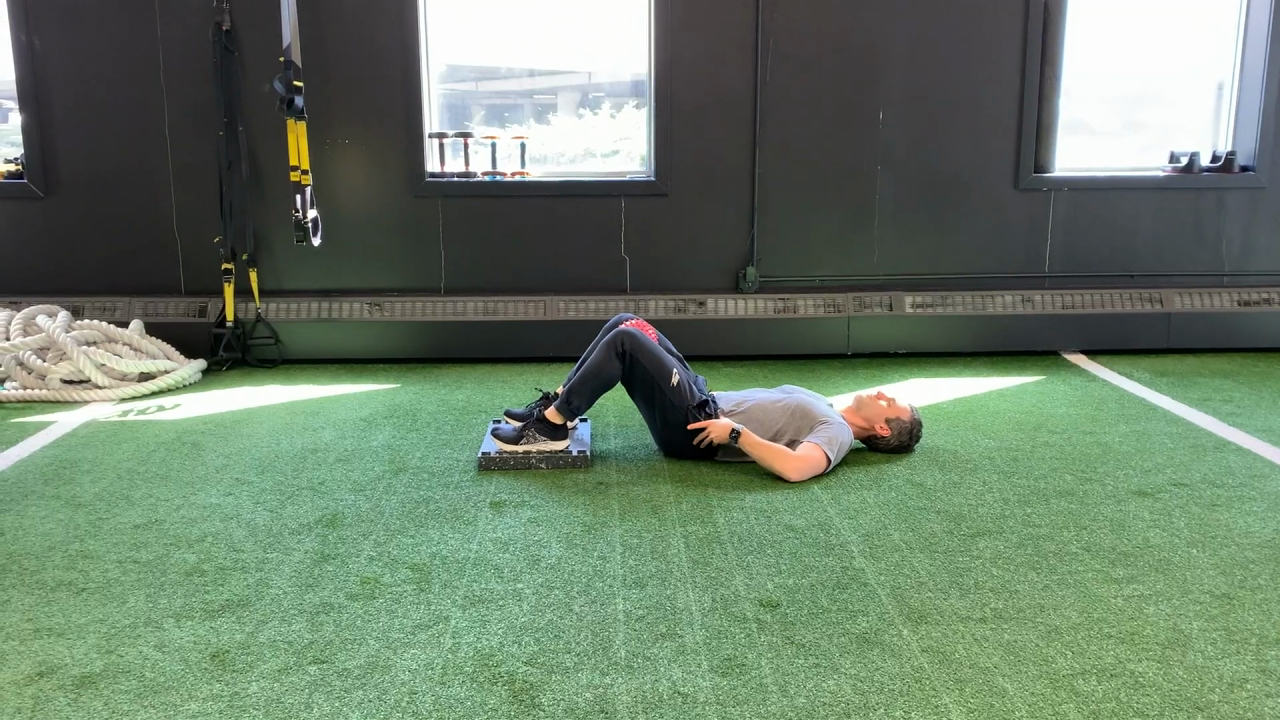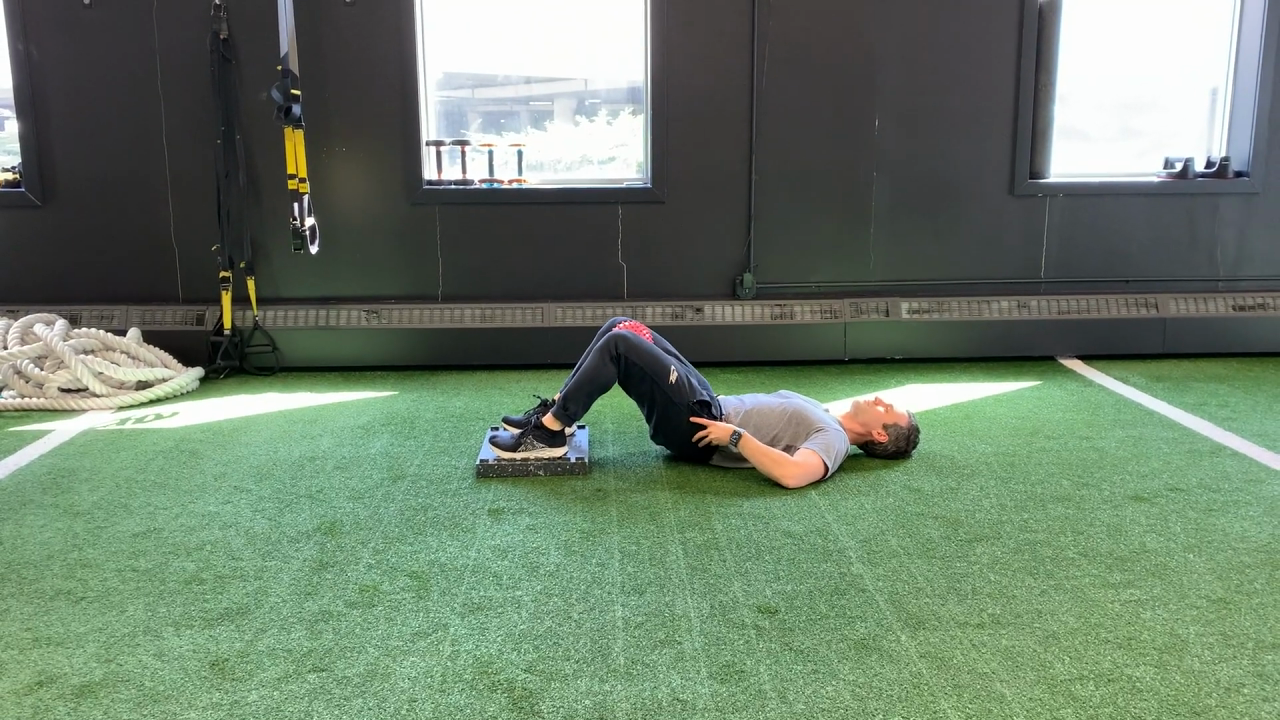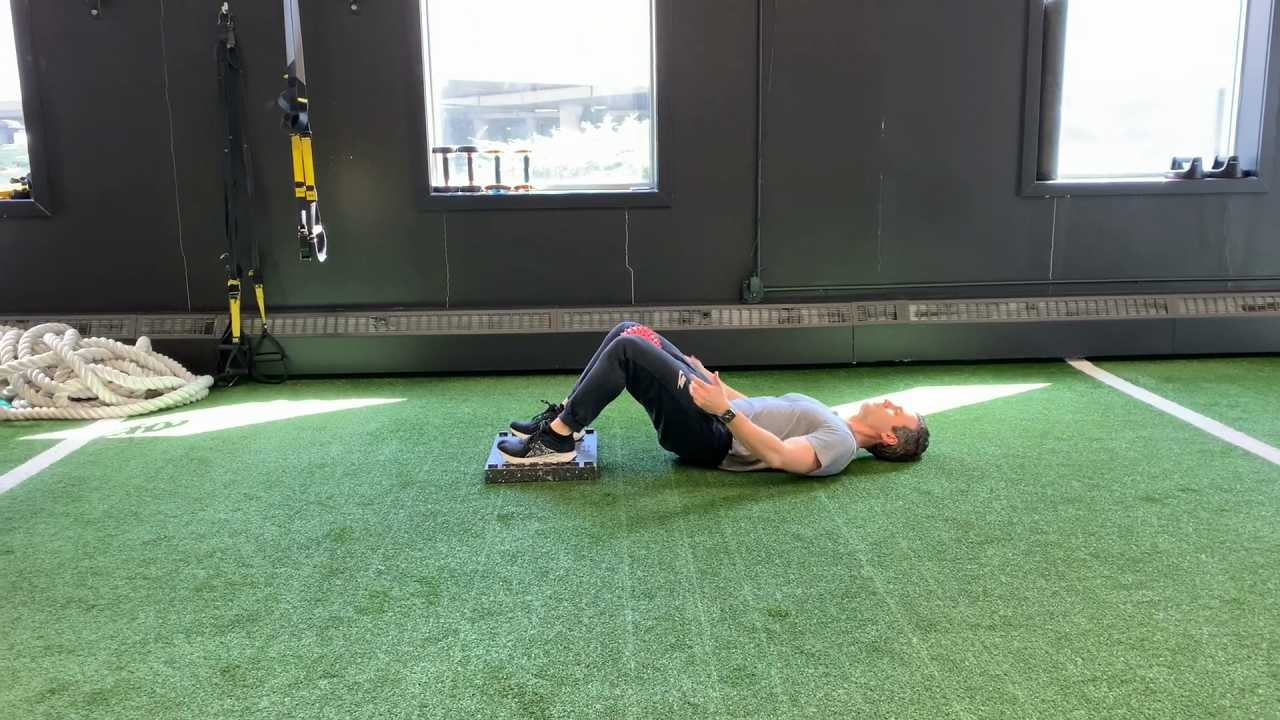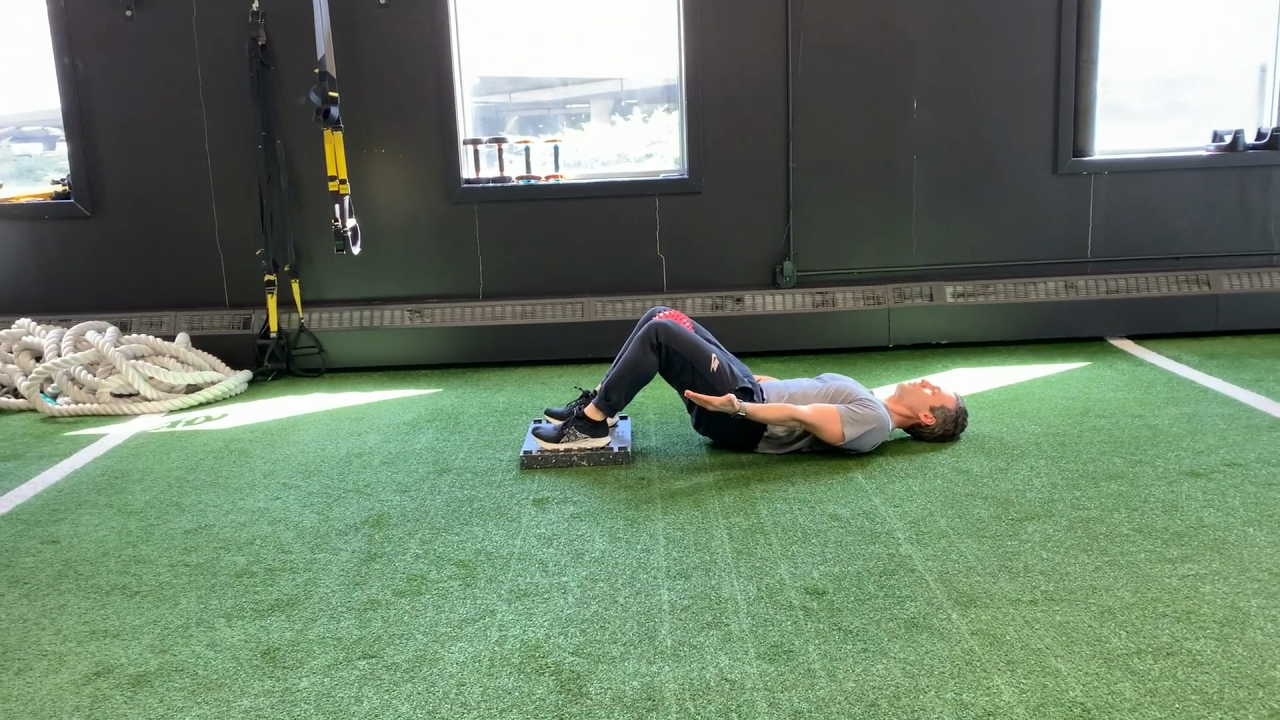
dt=1s
person 1, frame 1
left shoulder: (836, 433)
right shoulder: (824, 410)
left elbow: (793, 468)
left wrist: (735, 432)
left hip: (694, 425)
right hip: (706, 404)
left knee: (625, 341)
right knee: (626, 324)
left ankle: (550, 427)
right ankle: (556, 404)
person 1, frame 2
left shoulder: (833, 441)
right shoulder: (823, 418)
left elbow: (790, 474)
left wrist: (735, 435)
left hip: (698, 428)
right hip: (709, 407)
left knee: (618, 343)
right knee: (622, 326)
left ankle: (548, 433)
right ankle: (554, 410)
person 1, frame 3
left shoulder: (840, 443)
right shoulder: (831, 421)
left elbow: (777, 454)
left wrist: (727, 411)
right wrist: (710, 379)
left hip: (709, 435)
right hip: (716, 416)
left knee: (626, 349)
right knee: (630, 332)
left ankle: (557, 438)
right ankle: (562, 416)
person 1, frame 4
left shoulder: (874, 422)
right shoulder: (868, 403)
left elbow: (800, 417)
left wrist: (736, 407)
right wrist: (745, 385)
left hip: (744, 423)
right hip: (750, 391)
left knee: (659, 333)
right knee: (661, 318)
left ankle: (591, 423)
right ankle: (597, 401)
